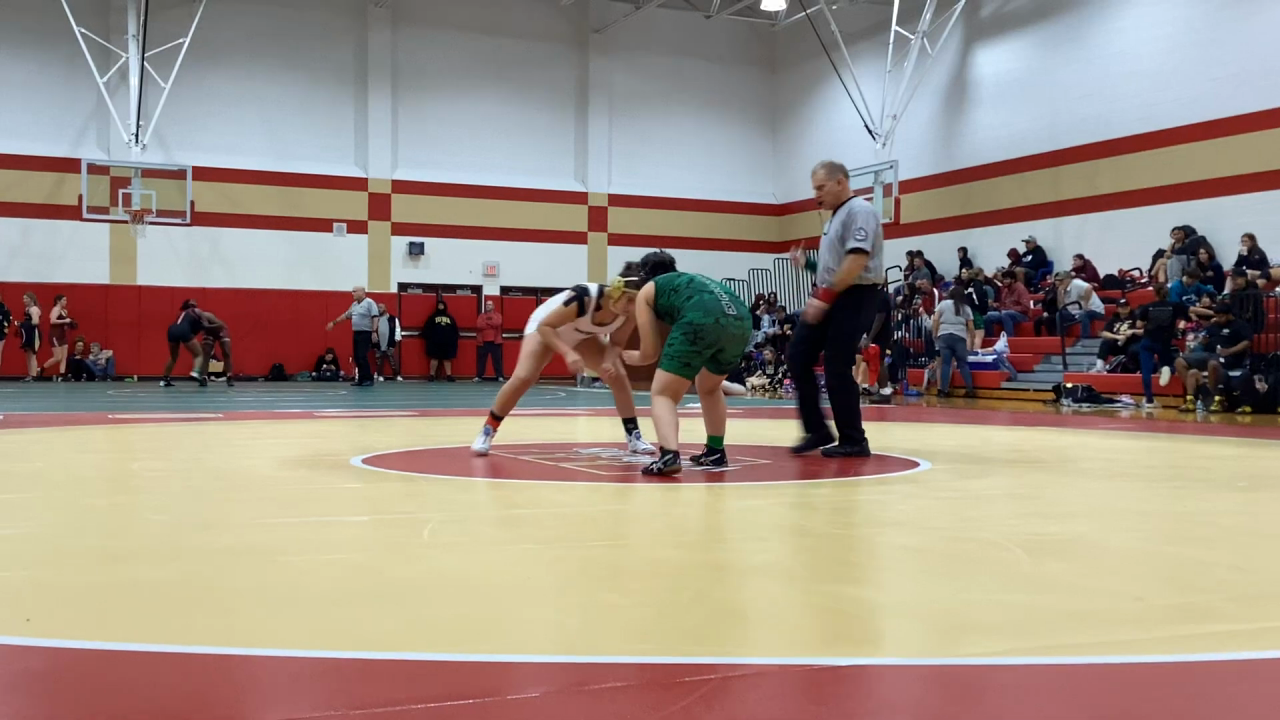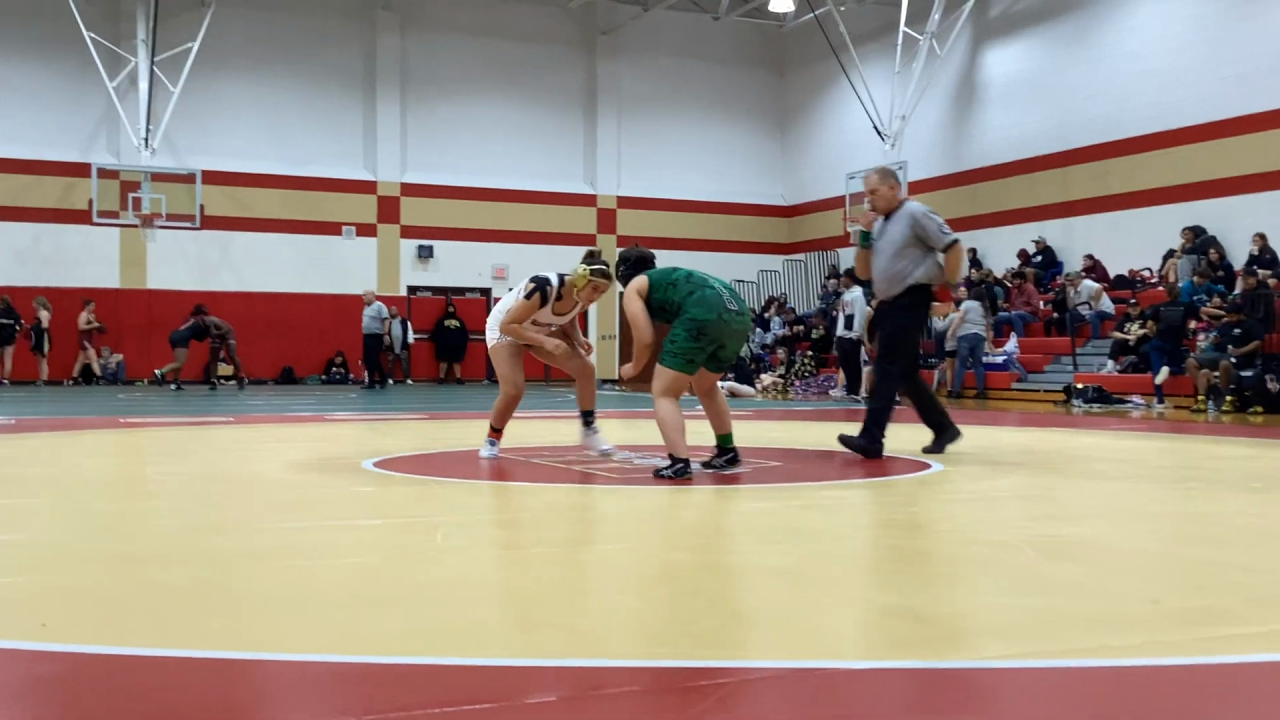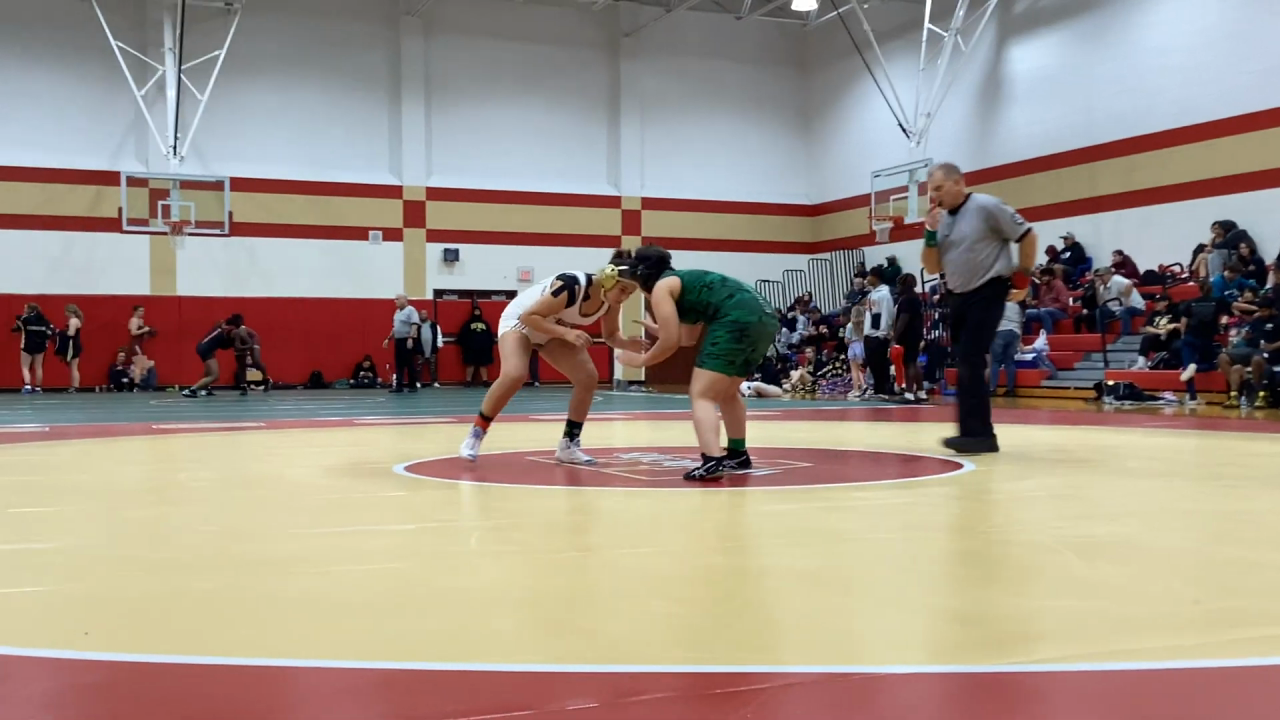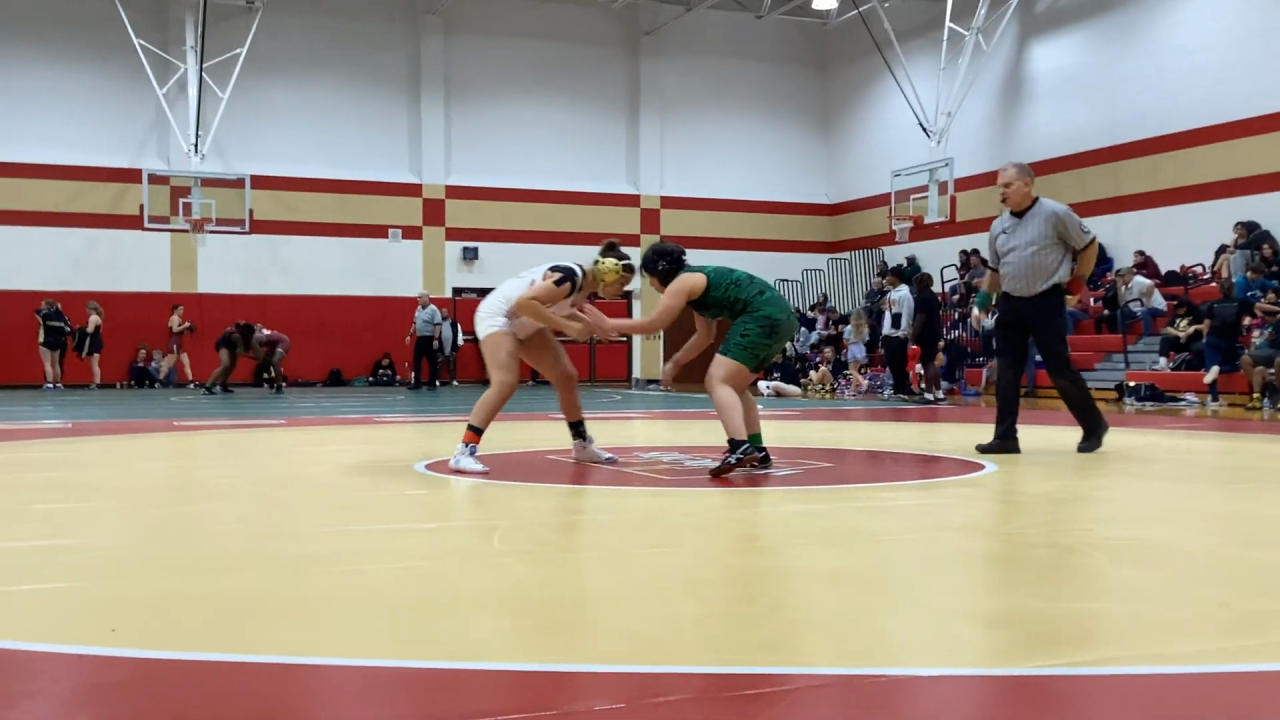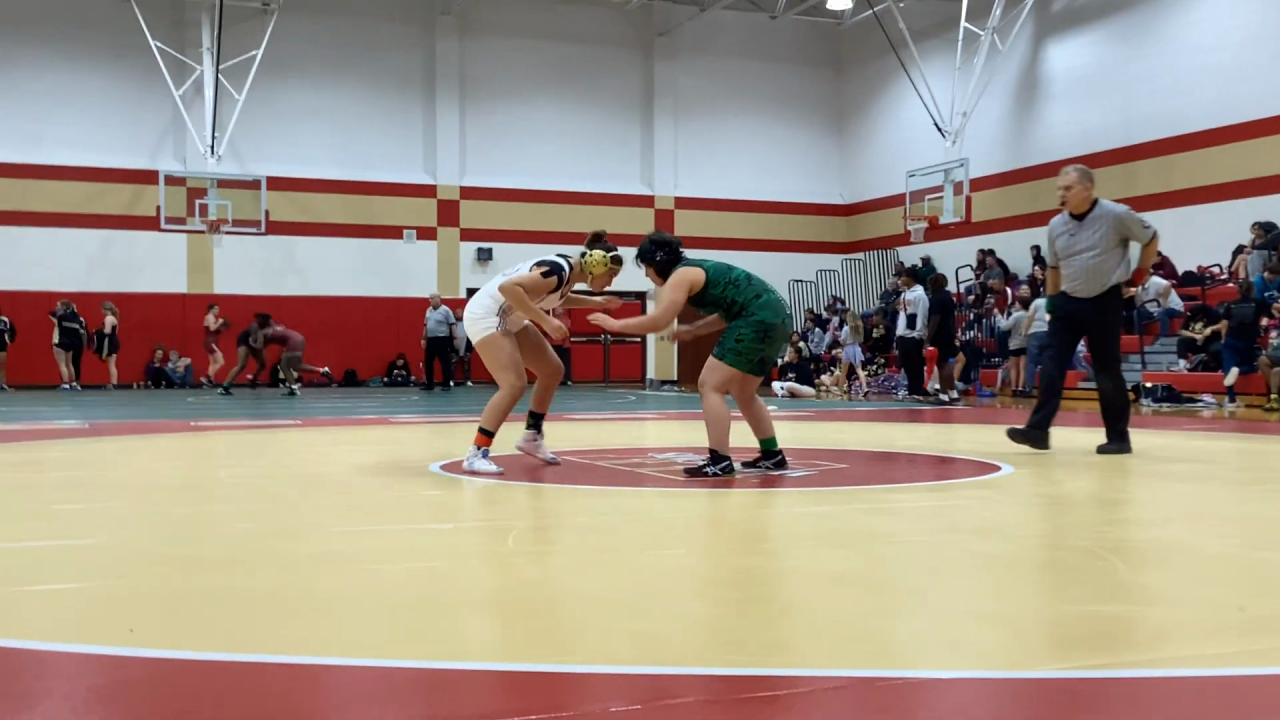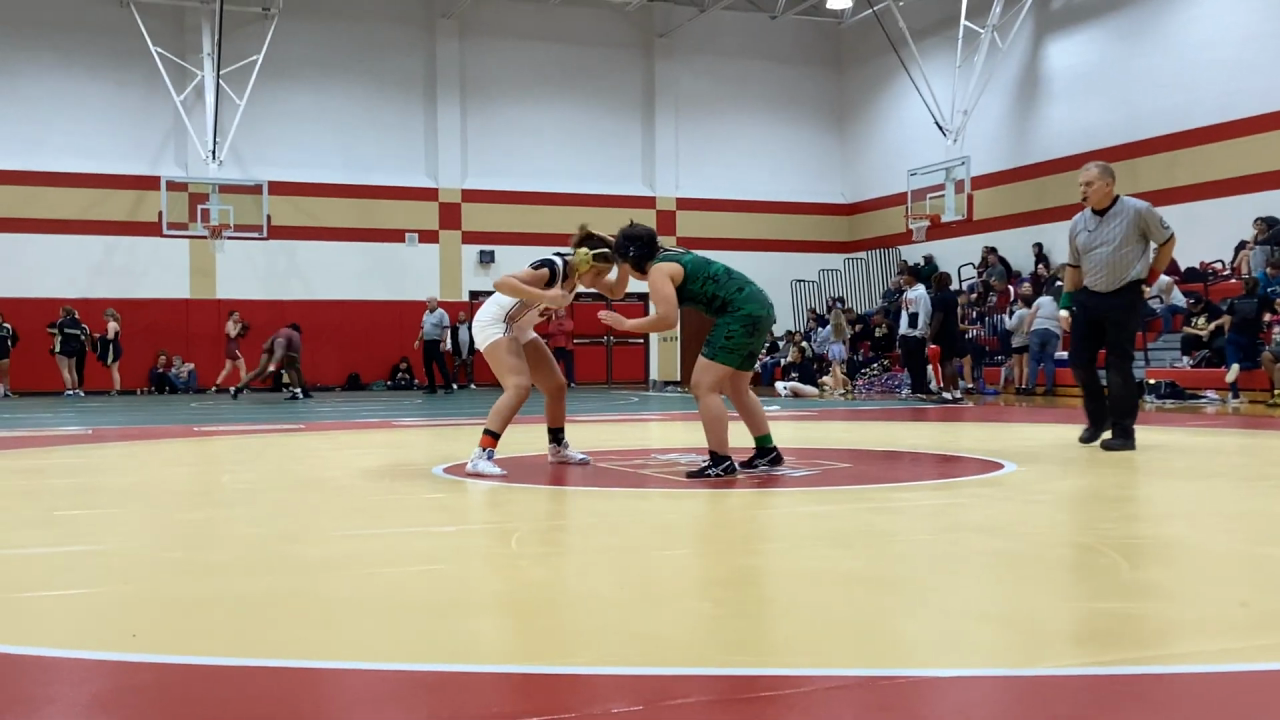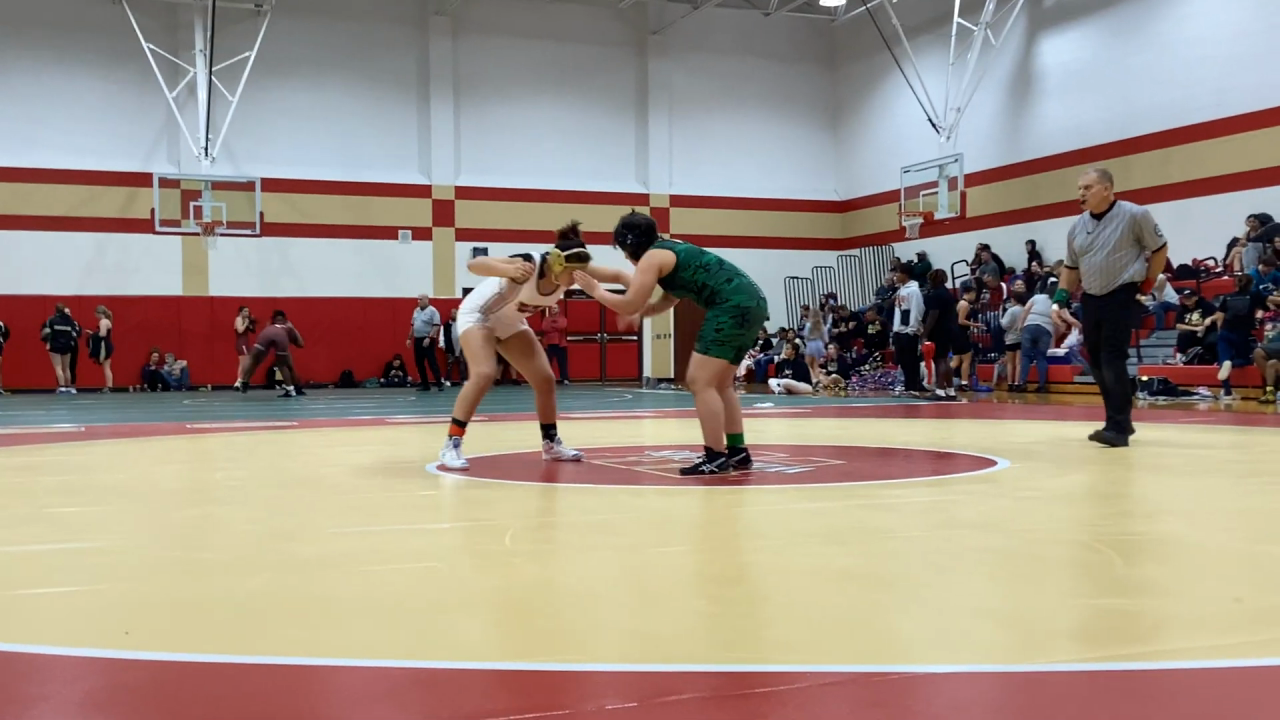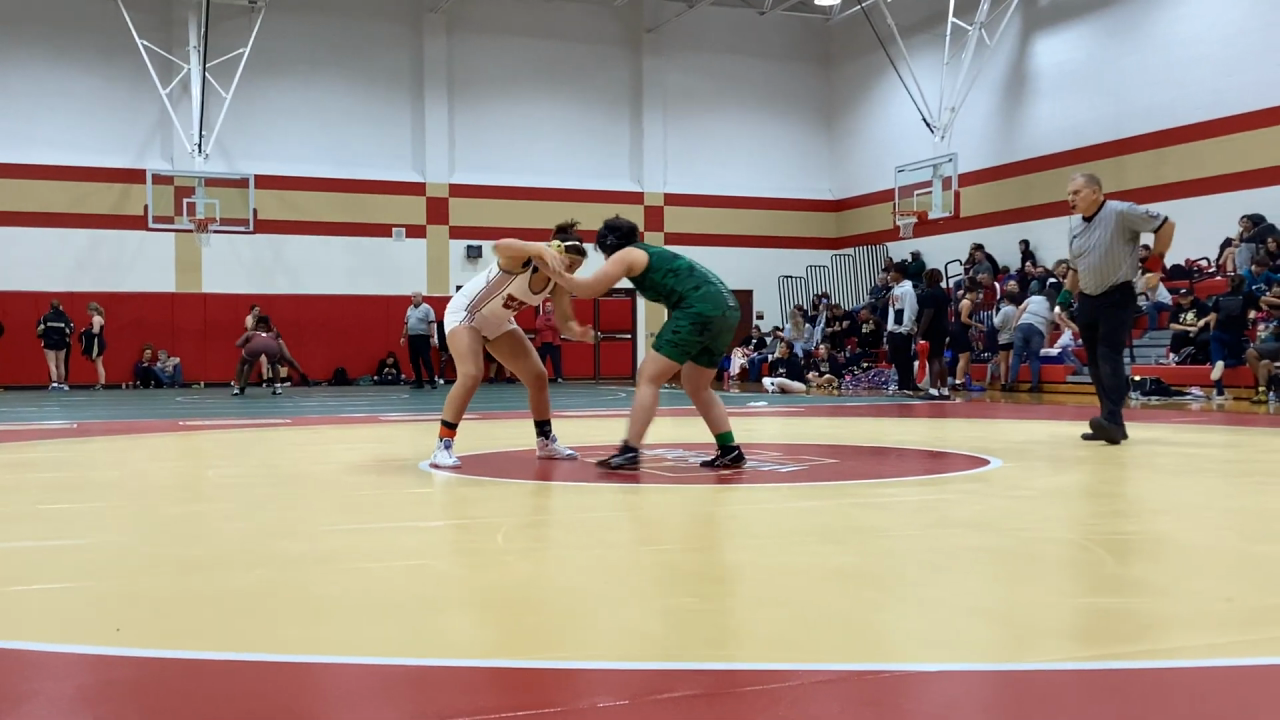
dt=0.3s
person 1, frame 1
left shoulder: (859, 211)
right shoulder: (835, 217)
left elbow: (857, 262)
left wrist: (823, 296)
right wrist: (809, 263)
left hip: (853, 301)
right hip: (829, 301)
left knee: (837, 370)
right knee: (797, 359)
left ankle: (853, 441)
right ankle: (816, 430)
person 1, frame 2
left shoulder: (916, 214)
right shoulder: (878, 225)
left elbow: (953, 249)
right elbow: (864, 273)
right wrist: (864, 234)
left hip: (911, 302)
right hip: (889, 304)
left knee: (888, 370)
right knee: (904, 373)
left ankle: (871, 439)
right ankle: (943, 428)
person 1, frame 3
left shoulder: (987, 207)
right shoulder: (939, 221)
left elbow: (1028, 237)
right elbow: (932, 268)
left wrist: (1021, 278)
right wrist: (930, 235)
left hip: (987, 294)
right hip: (958, 298)
left knee: (970, 361)
right knee: (967, 365)
left ankle: (975, 432)
right ankle: (983, 435)
person 1, frame 4
left shoulder: (1055, 213)
right shoulder: (998, 225)
left elbow: (1089, 246)
right elbow: (994, 270)
left wrist: (1077, 284)
right wrist: (983, 298)
left hip: (1046, 301)
right hip: (1010, 303)
left knee: (1058, 368)
right knee: (1007, 371)
left ankle: (1094, 425)
right ankle: (1005, 436)
person 1, frame 5
left shoulder: (1116, 215)
right shoulder: (1056, 225)
left elbow: (1151, 239)
left wrist: (1138, 277)
right wrist: (1050, 301)
left hip: (1105, 303)
right hip: (1067, 303)
left knee: (1107, 370)
right knee: (1053, 365)
left ankle: (1118, 437)
right ankle: (1037, 429)
person 1, frame 6
left shoulder: (1138, 211)
right shoulder: (1077, 223)
left elbow: (1168, 241)
left wrist: (1151, 277)
right wrist: (1066, 302)
left hip: (1125, 297)
right hip: (1088, 297)
left knee: (1118, 366)
right knee: (1079, 361)
left ankle: (1123, 432)
right ankle: (1099, 419)
person 1, frame 7
left shoulder: (1133, 215)
right shoulder: (1077, 226)
left elbow: (1160, 249)
right elbow: (1072, 267)
left wrist: (1146, 286)
right wrist: (1060, 297)
left hip: (1122, 298)
right hip: (1090, 300)
left knee: (1113, 361)
right knee: (1098, 364)
left ankle: (1117, 427)
right ankle: (1120, 421)
person 1, frame 8
left shoulder: (1121, 212)
right shoulder: (1075, 228)
left elbow: (1166, 226)
left wrist: (1154, 263)
right wrist: (1064, 298)
left hip: (1117, 297)
right hip: (1087, 300)
left knee: (1109, 357)
right knee: (1095, 363)
left ankle: (1112, 420)
right ankle: (1112, 422)
person 2, frame 1
left shoulder: (646, 291)
right shoulder: (690, 282)
left elbow: (651, 351)
left wrist: (636, 358)
left hip: (701, 320)
right hip: (740, 320)
left knee: (662, 393)
right knee: (708, 388)
left ankle: (670, 456)
right ankle: (715, 452)
person 2, frame 2
left shoulder: (633, 287)
right shoulder: (673, 279)
left elbow: (645, 339)
left wrist: (633, 367)
left hip: (703, 316)
right hip: (738, 315)
left knee: (664, 393)
right knee: (705, 387)
left ankle: (680, 463)
right ankle: (727, 451)
person 2, frame 3
left shoulder: (661, 288)
right shoulder: (688, 282)
left elbow: (670, 340)
right elbow: (690, 337)
left wrist: (642, 360)
right wrist: (655, 330)
left hip: (739, 320)
right hip: (763, 317)
left knee: (701, 395)
right knee: (725, 391)
left ankle: (711, 463)
right ankle: (738, 454)
person 2, frame 4
left shoulder: (683, 283)
right shoulder: (697, 281)
left elbow: (651, 325)
right elbow: (705, 335)
left wrist: (607, 324)
right wrist: (675, 363)
left hip: (764, 316)
right hip: (780, 317)
left knee: (718, 382)
right knee: (734, 385)
left ankle: (741, 448)
right ankle: (756, 452)
person 2, frame 5
left shoulder: (681, 276)
right shoulder: (696, 270)
left elbow: (658, 321)
left wrist: (615, 325)
right wrist: (693, 330)
left hip: (759, 319)
right hip: (775, 317)
left knee: (710, 386)
right knee: (743, 392)
left ankle: (720, 460)
right ankle: (772, 455)
person 2, frame 6
left shoulder: (659, 270)
right shoulder: (669, 257)
left elbow: (667, 320)
left wrist: (624, 324)
left hip: (742, 313)
right hip: (757, 309)
left knee: (703, 386)
right knee: (736, 389)
left ankle: (721, 461)
right ankle: (767, 451)
person 2, frame 7
left shoulder: (652, 257)
right shoulder: (672, 250)
left elbow: (630, 304)
right elbow: (670, 298)
left wrist: (595, 290)
right wrist: (639, 314)
left hip: (734, 304)
right hip: (752, 302)
left knee: (700, 382)
right knee: (719, 384)
left ankle: (718, 457)
right ankle: (738, 452)
person 2, frame 8
left shoulder: (626, 256)
right shoulder: (654, 256)
left elbow: (588, 289)
left wrist: (560, 276)
left hip: (701, 310)
right hip: (726, 309)
left knee: (647, 378)
right knee: (697, 387)
left ankle: (630, 451)
right ankle: (730, 450)
person 3, frame 1
left shoulder: (630, 313)
right shoulder: (584, 297)
left elbow: (617, 344)
right elbow: (544, 327)
left wrist: (609, 361)
right wrist: (569, 353)
left hip: (584, 335)
right hip: (544, 328)
left knee: (617, 378)
right knee: (523, 378)
left ankle: (634, 437)
right ankle: (486, 432)
person 3, frame 2
left shoulder: (582, 298)
right shoulder: (544, 288)
right elbow: (508, 325)
left wrist: (578, 338)
right wrist: (546, 342)
left hip: (541, 330)
right hip: (504, 328)
left knee: (586, 369)
right knee: (513, 390)
left ankle: (589, 431)
right ankle: (492, 440)
person 3, frame 3
left shoulder: (610, 301)
right shoulder: (572, 285)
left elbow: (612, 335)
right elbow: (529, 316)
left wrist: (630, 344)
right wrist: (566, 332)
left hip: (553, 329)
right hip: (520, 320)
left knee: (588, 378)
right knee: (513, 376)
left ankle: (569, 444)
right ankle: (475, 433)
person 3, frame 4
left shoulder: (587, 285)
right shoulder: (570, 278)
right elbow: (524, 302)
left wrist: (589, 324)
right wrist: (564, 324)
left hip: (527, 323)
right hip: (498, 315)
left knee: (566, 376)
right knee: (505, 383)
left ankle: (582, 445)
right ankle: (464, 452)
person 3, frame 5
left shoulder: (571, 271)
right shoulder: (558, 272)
right elbow: (508, 287)
left wrist: (596, 302)
right wrist: (545, 319)
left hip: (508, 318)
right hip: (485, 315)
left knee: (553, 371)
right knee: (514, 385)
left ankle: (531, 437)
right ankle: (476, 454)
person 3, frame 6
left shoulder: (575, 270)
right shoulder: (552, 269)
left elbow: (615, 292)
right elbow: (501, 282)
right wrist: (542, 295)
left hip: (517, 328)
right hip: (493, 324)
left knee: (557, 386)
right knee: (519, 387)
left ankle: (558, 449)
right ankle: (481, 457)
person 3, frame 7
left shoulder: (570, 271)
right shoulder: (530, 265)
left elbow: (617, 276)
right elbow: (474, 264)
right wrist: (506, 270)
left hip: (510, 323)
right hip: (476, 313)
left knee: (545, 379)
right knee: (484, 374)
left ankle: (552, 444)
right ankle: (451, 446)
person 3, frame 8
left shoulder: (558, 280)
right shoulder: (522, 260)
left elbow: (565, 322)
right elbow: (500, 246)
left wrist: (580, 332)
right wrist: (544, 251)
left hip: (498, 322)
right hip: (465, 314)
left knee: (537, 376)
right knee: (471, 376)
left ankle: (546, 442)
right ankle: (443, 446)
